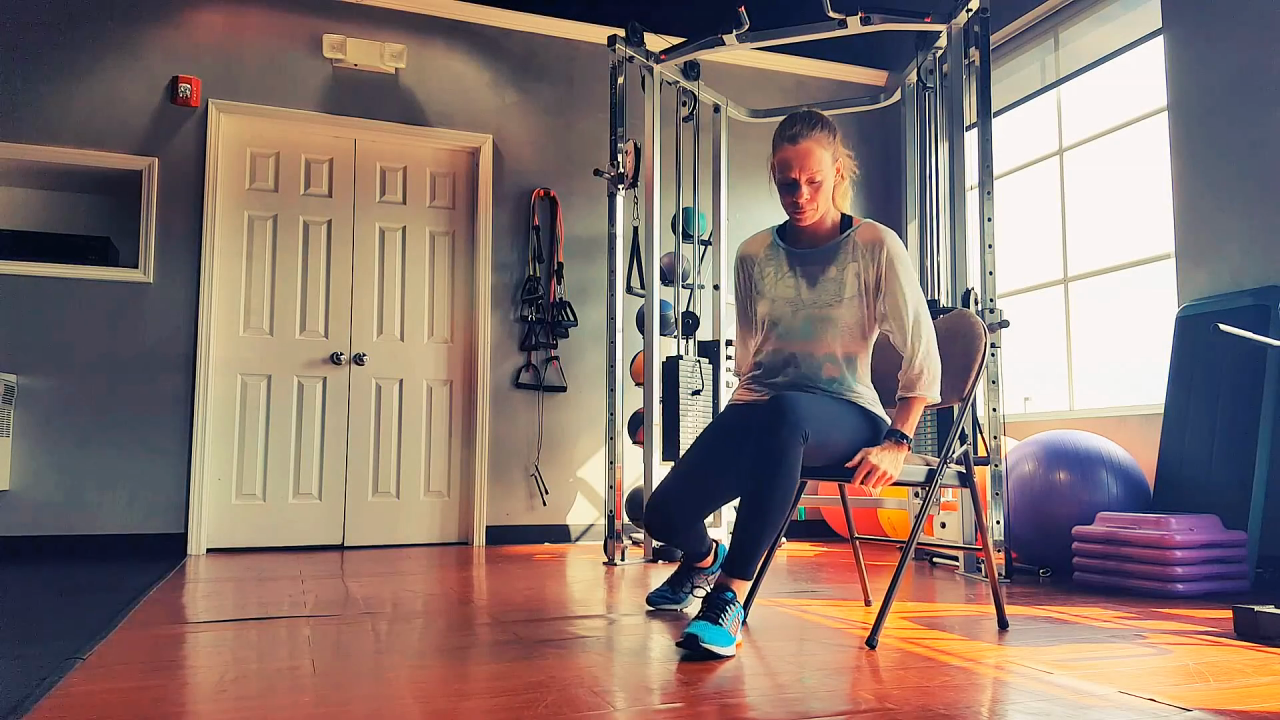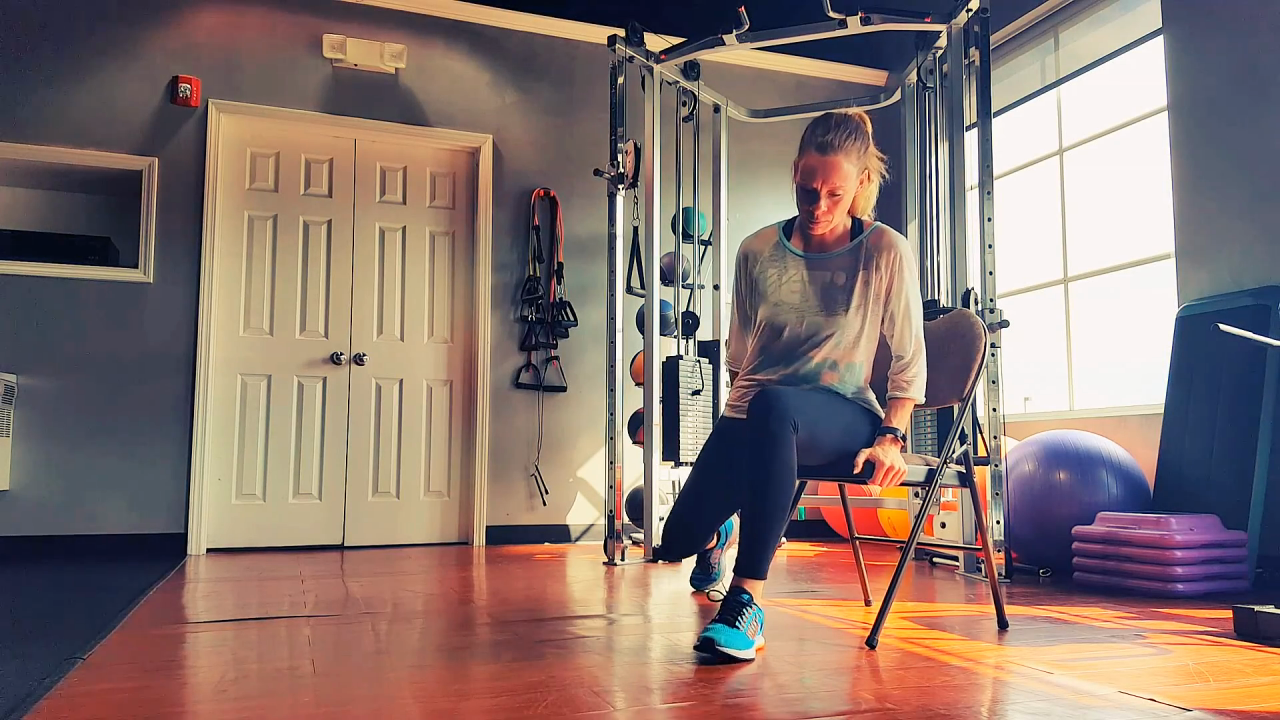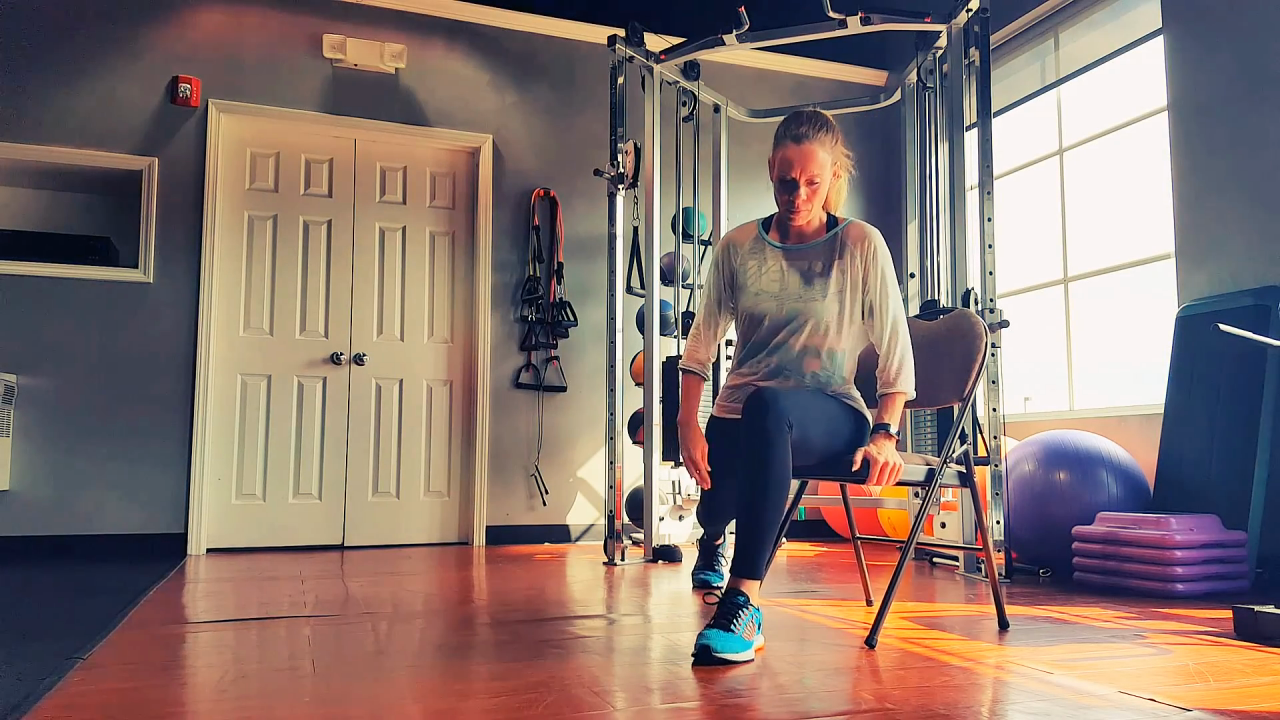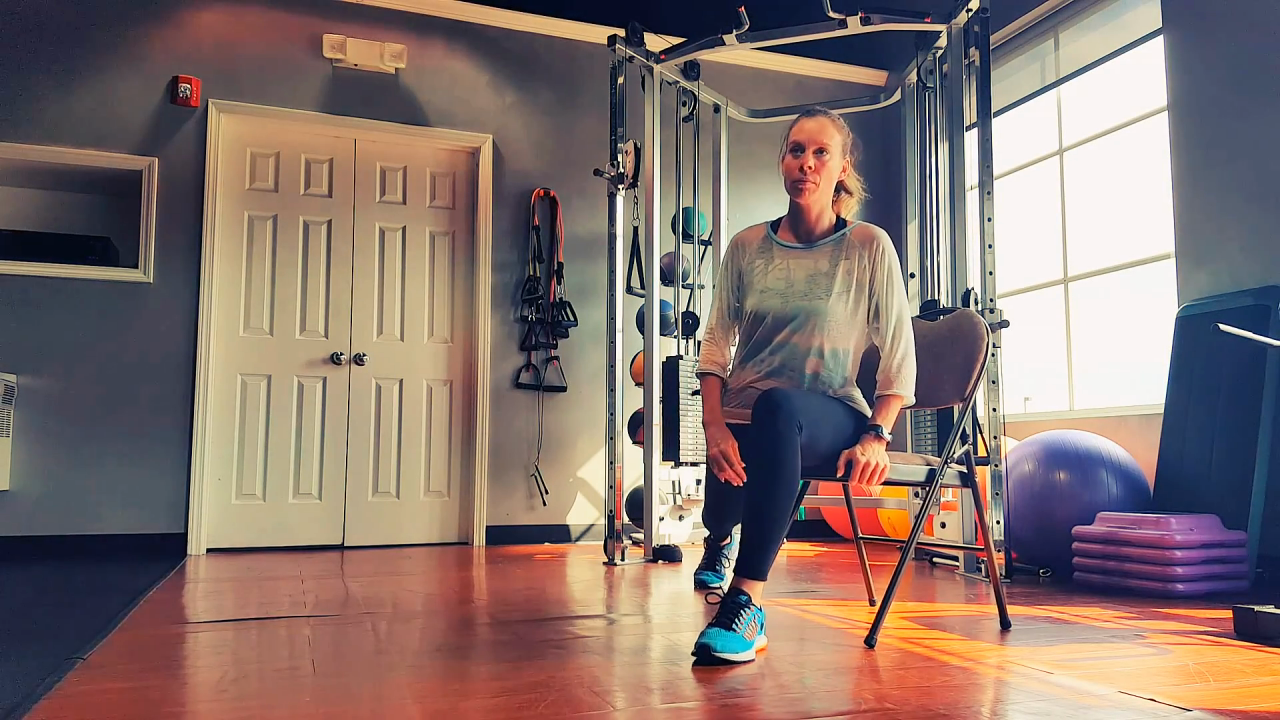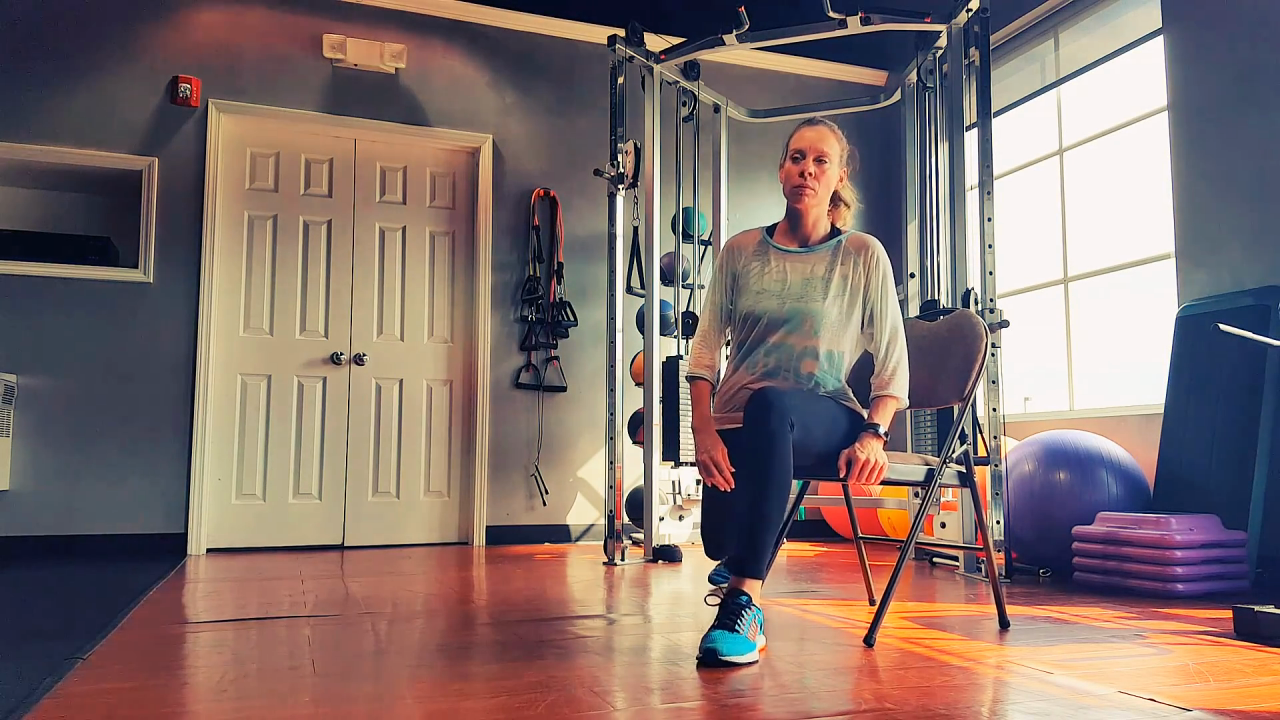
dt=0.7s
person 1, frame 1
left shoulder: (876, 247)
right shoulder: (753, 254)
left elbow: (923, 356)
left wrist: (896, 442)
right wrist: (746, 428)
left hip: (845, 416)
right hip: (756, 408)
left knee: (787, 413)
right knee: (665, 515)
left ankle: (729, 597)
right ankle: (704, 559)
person 1, frame 2
left shoulder: (886, 252)
right shoulder: (757, 250)
left elbow: (909, 359)
left wrist: (890, 436)
right wrist: (737, 417)
left hip: (841, 415)
right hip: (749, 415)
left knee: (772, 408)
right knee: (677, 542)
left ankle: (746, 602)
right ankle: (719, 534)
person 1, frame 3
left shoulder: (861, 245)
right shoulder: (737, 246)
left elbow: (895, 349)
right elbow: (701, 342)
left wrist: (885, 433)
right wrist: (689, 424)
left hip: (830, 414)
right hip: (740, 418)
left knee: (768, 406)
left ankle: (742, 603)
right ankle: (713, 541)
person 1, frame 4
left shoulder: (869, 246)
right shoulder: (746, 246)
left elbow: (898, 354)
right elbow: (716, 344)
left wrist: (875, 435)
right wrist: (715, 427)
left hip: (832, 416)
right hip: (743, 421)
left knee: (778, 408)
left ankle: (746, 603)
right ankle: (721, 542)
person 1, frame 5
left shoulder: (863, 255)
right shoulder: (740, 251)
left elbow: (892, 360)
right elbow: (705, 347)
left wrist: (873, 434)
right wrist: (703, 430)
left hip: (825, 417)
right hip: (737, 424)
left knee: (768, 406)
right knee: (720, 540)
left ankle: (745, 603)
right ankle: (740, 554)
